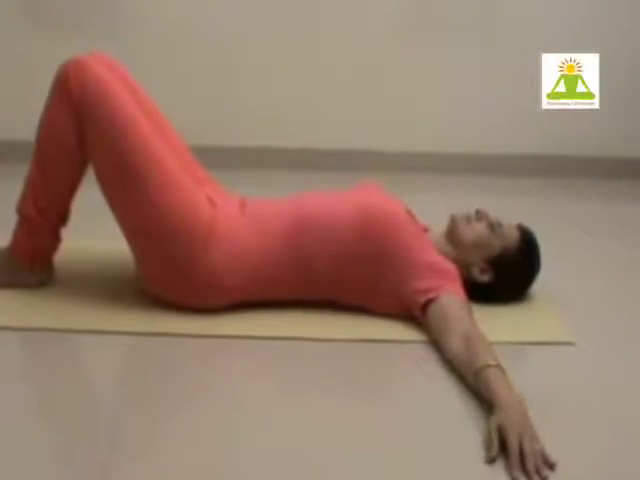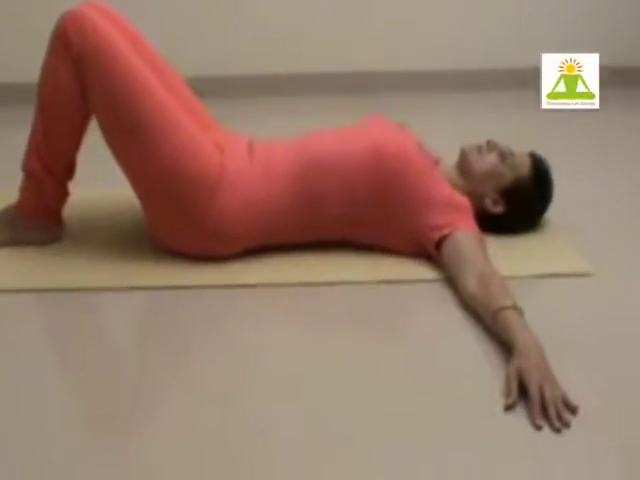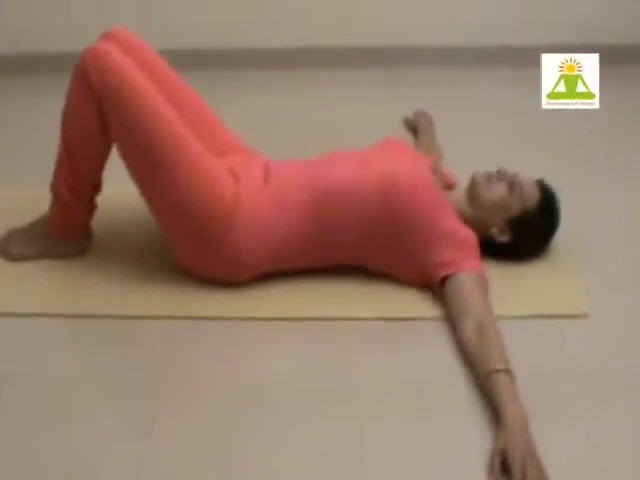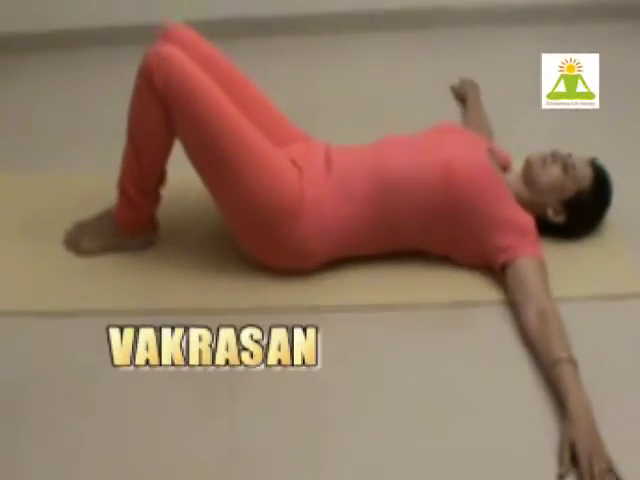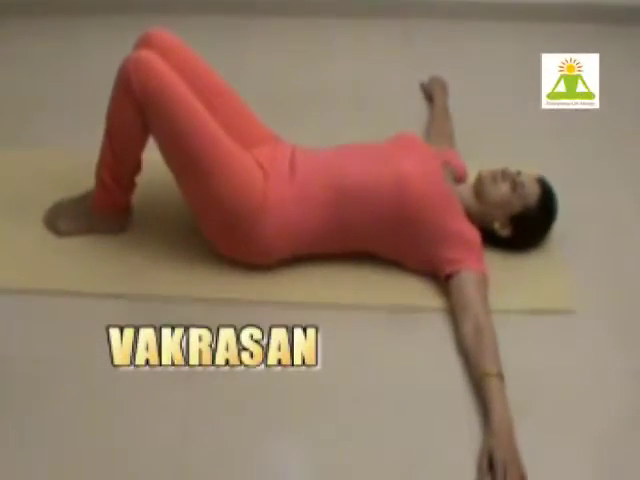
dt=1s
person 1, frame 1
left shoulder: (434, 276)
right shoulder: (416, 243)
left elbow: (461, 337)
left wrist: (507, 401)
left hip: (200, 255)
right hip: (221, 219)
left knee: (83, 78)
right knee: (96, 72)
person 1, frame 2
left shoulder: (449, 212)
right shoulder: (432, 176)
left elbow: (477, 276)
left wrist: (525, 343)
left hip: (210, 202)
right hip: (230, 161)
person 1, frame 3
left shoulder: (455, 244)
right shoulder: (438, 183)
left elbow: (475, 321)
left wrist: (513, 417)
right wrist: (425, 125)
left hip: (224, 228)
right hip: (244, 177)
left knee: (100, 63)
right knee: (116, 42)
left ankle: (64, 228)
right ankle: (70, 219)
person 1, frame 4
left shoulder: (512, 228)
right shoulder: (489, 158)
left elbow: (538, 310)
right elbow: (473, 124)
left wrist: (578, 410)
right wrist: (471, 91)
left hip: (292, 216)
right hip: (306, 163)
left knee: (162, 66)
right knee: (175, 41)
left ankle: (131, 224)
right ankle: (135, 213)
person 1, frame 5
left shoulder: (459, 242)
right shoulder: (448, 167)
left elbow: (474, 320)
right elbow: (437, 129)
left wrist: (499, 421)
right wrist: (438, 92)
left hip: (255, 214)
right hip: (272, 160)
left knee: (141, 69)
right knee: (154, 42)
left ankle: (106, 208)
right ankle: (112, 196)
